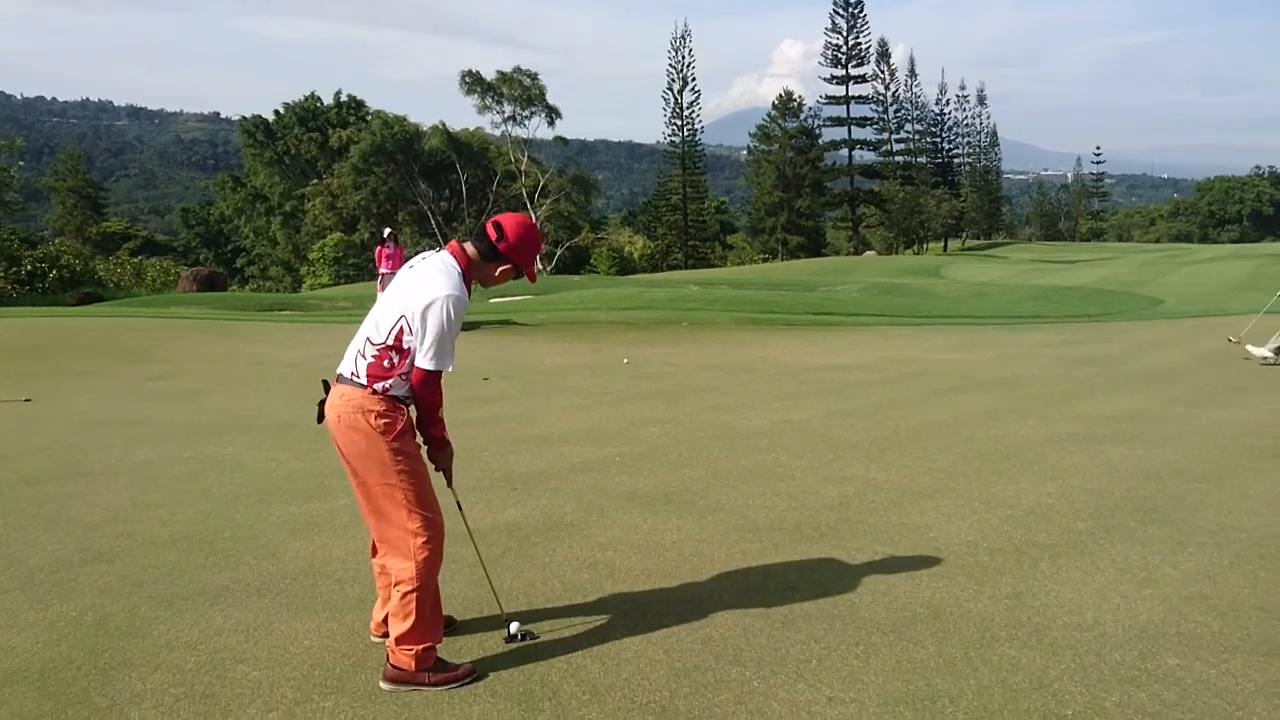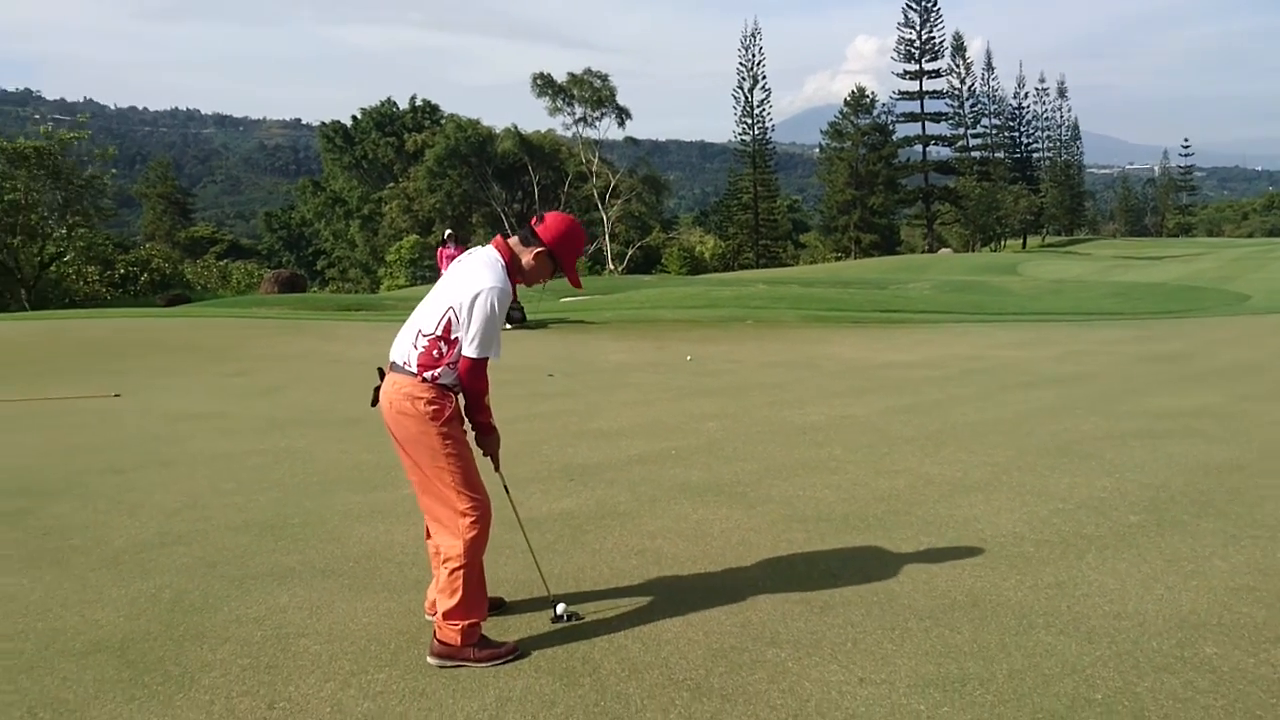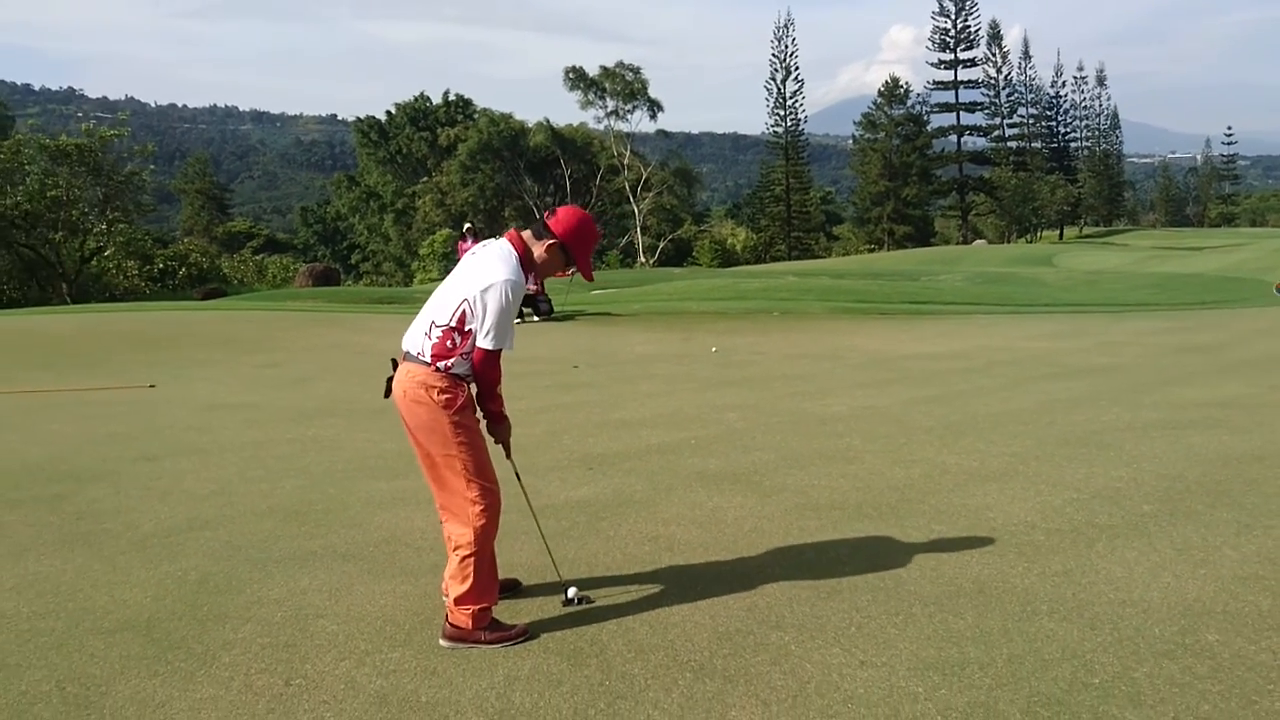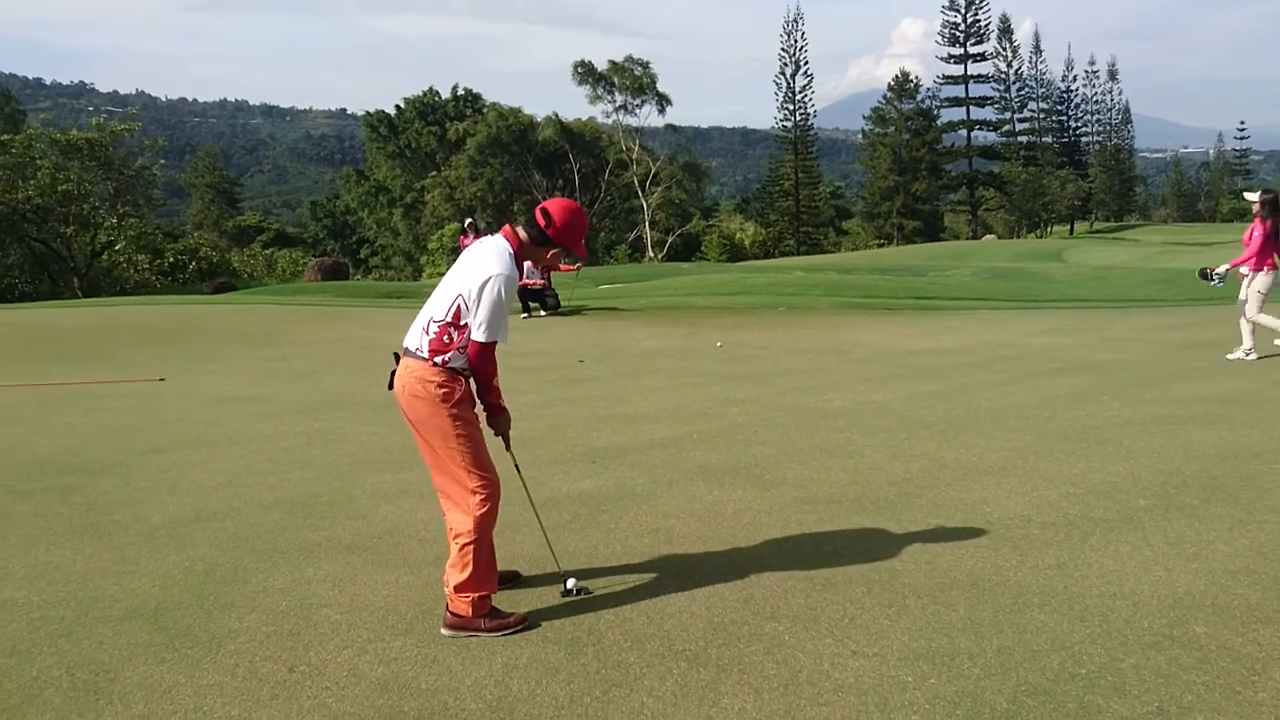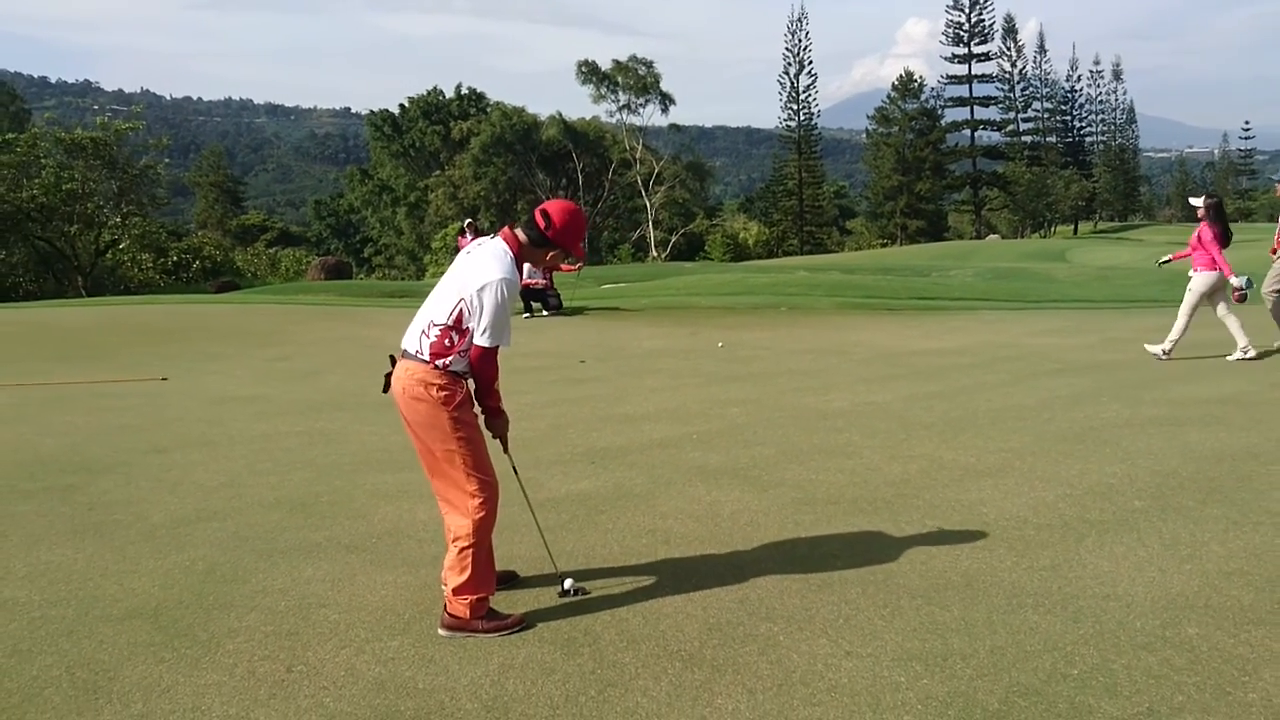
dt=0.3s
person 1, frame 1
left shoulder: (430, 260)
right shoulder: (449, 294)
right elbow: (425, 381)
left wrist: (431, 437)
right wrist: (438, 442)
left hip: (352, 399)
right hip: (372, 411)
left knee: (394, 522)
right knee: (418, 530)
left ankle: (392, 615)
right ankle: (409, 659)
person 1, frame 2
left shoulder: (479, 256)
right shoulder: (494, 286)
right elbow: (471, 368)
left wrist: (478, 423)
right wrist: (485, 427)
left hip: (405, 387)
right hip: (423, 398)
left knee: (445, 504)
right knee: (467, 511)
left ankle: (446, 596)
right ankle: (455, 636)
person 1, frame 3
left shoulder: (492, 248)
right shoulder: (507, 278)
right elbow: (484, 359)
left wrist: (489, 412)
right wrist: (496, 416)
left hip: (418, 375)
right hip: (434, 387)
left knee: (460, 492)
right knee: (476, 500)
left ankle: (463, 579)
right ankle: (467, 620)
person 1, frame 4
left shoulder: (490, 245)
right shoulder: (501, 273)
right elbow: (481, 352)
left wrist: (489, 403)
right wrist: (495, 407)
left hip: (422, 371)
right hip: (435, 381)
left knee: (461, 484)
right knee: (478, 490)
left ankle: (467, 570)
right ankle: (466, 608)
person 1, frame 5
left shoulder: (486, 246)
right shoulder: (501, 277)
right elbow: (482, 356)
left wrist: (487, 406)
right wrist: (494, 411)
left hip: (417, 372)
right hip: (434, 384)
left knee: (458, 486)
right knee: (475, 493)
left ankle: (464, 571)
right ankle: (465, 609)
